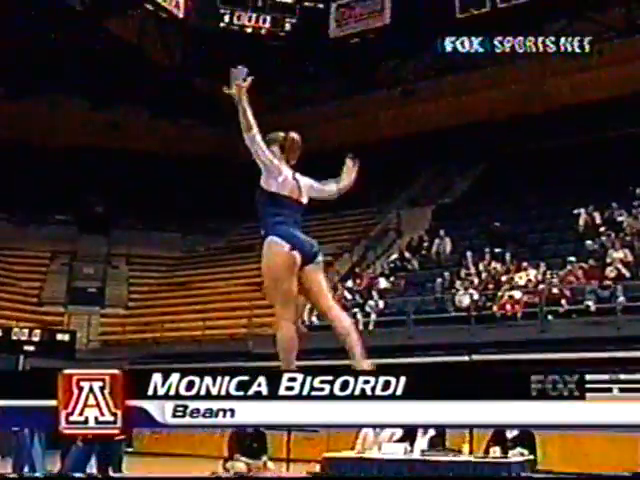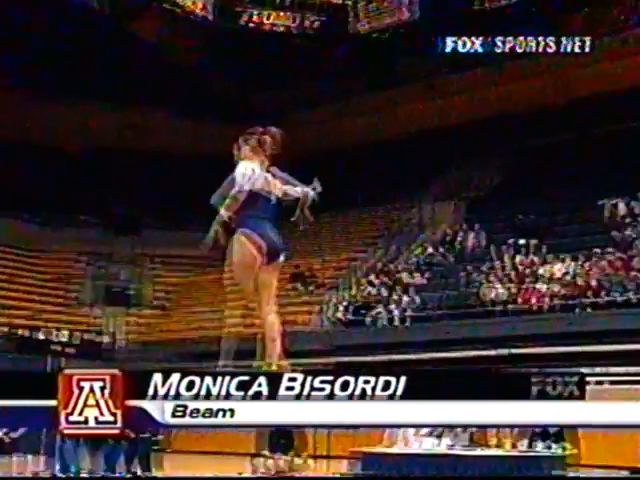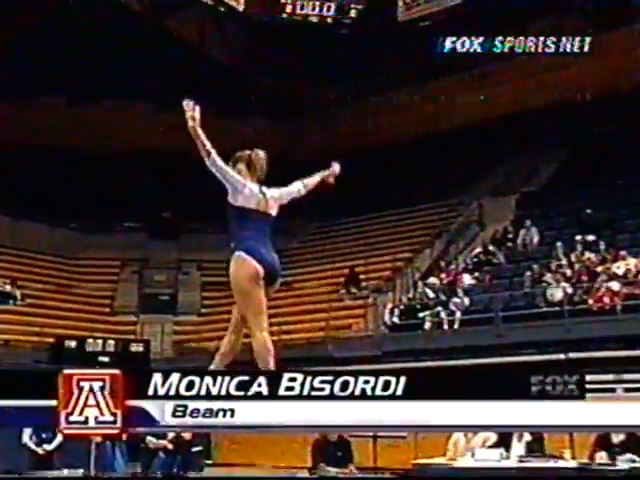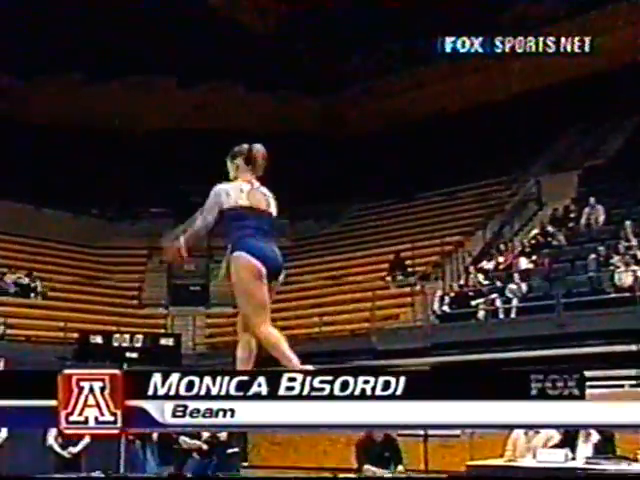
dt=0.7s
person 1, frame 1
left shoulder: (275, 172)
right shoulder: (304, 183)
left elbow: (252, 136)
right elbow: (332, 189)
left wrist: (241, 96)
right wrist: (346, 180)
left hip: (281, 246)
right hip: (308, 247)
left knee: (285, 317)
right knee: (329, 308)
right ankle: (359, 360)
person 1, frame 2
left shoulder: (247, 168)
right shoulder: (274, 177)
left elbow: (240, 192)
right elbow: (306, 193)
left wrist: (220, 222)
left hip: (250, 237)
right hip: (272, 242)
right knee: (267, 307)
right ankle: (272, 363)
person 1, frame 3
left shoulder: (241, 187)
right shoulder: (272, 195)
left elbow: (213, 160)
right elbow: (301, 186)
left wrist: (195, 128)
right wrist: (326, 175)
left hip: (247, 260)
right hip: (270, 262)
left knee: (258, 327)
right knee: (236, 326)
person 1, frame 4
left shoulder: (225, 190)
right shoulder: (268, 197)
left elbow: (202, 221)
left wrist: (181, 242)
left hip: (247, 258)
right hip: (273, 257)
left knee: (261, 326)
right knee: (245, 326)
left ankle: (297, 370)
